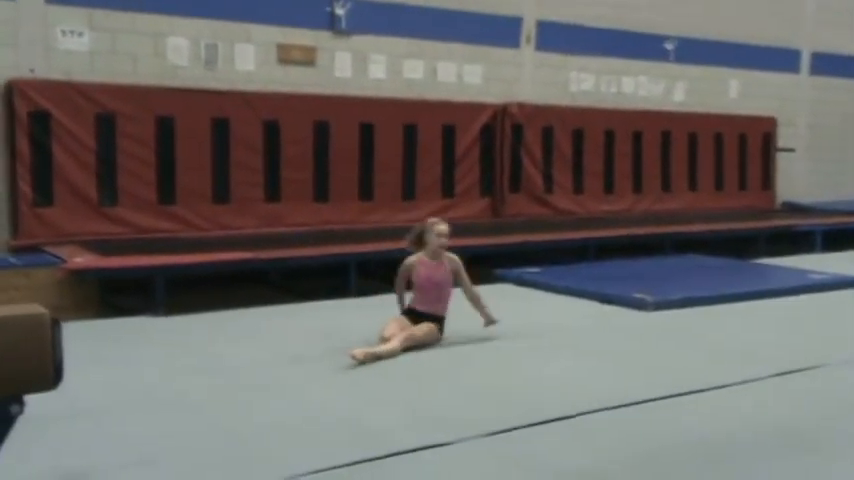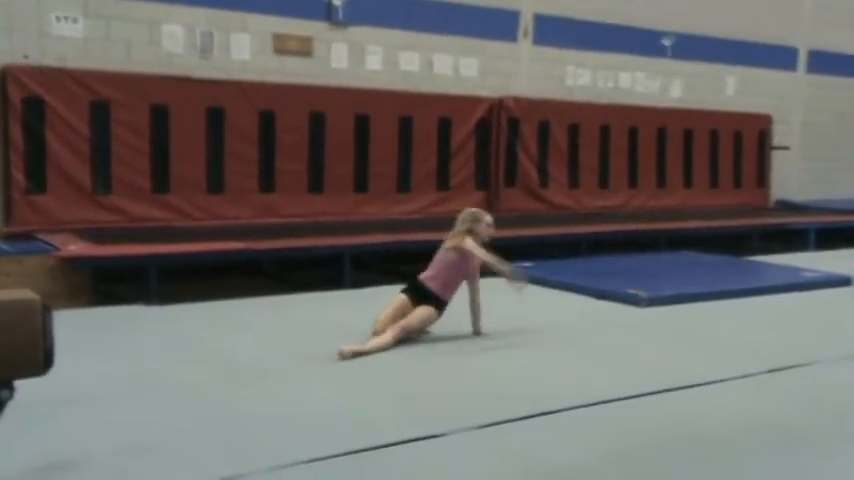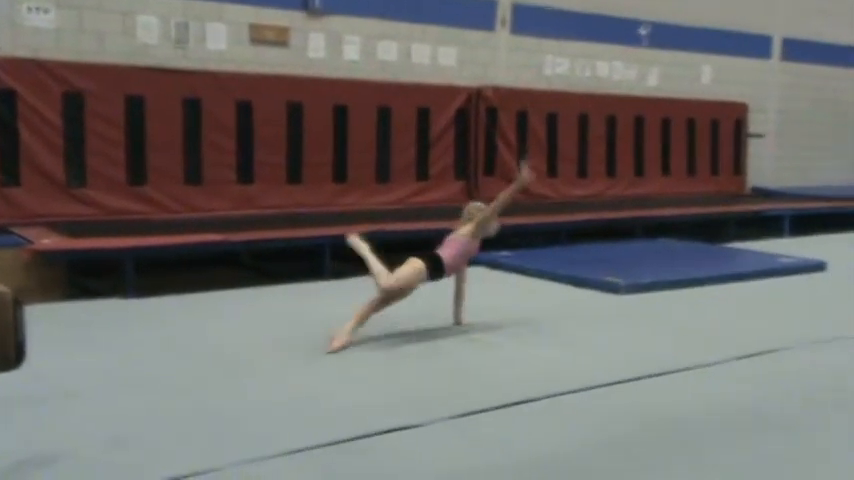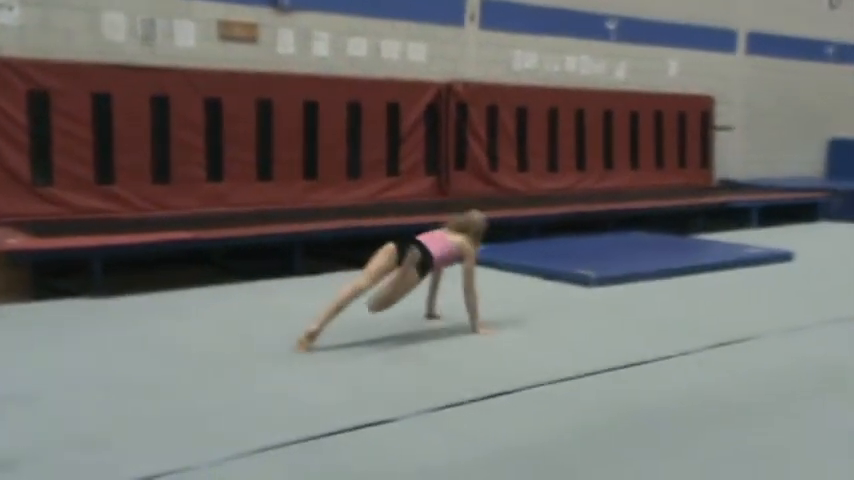
dt=0.3s
person 1, frame 1
left shoulder: (452, 261)
right shoulder: (412, 262)
left elbow: (469, 291)
right elbow: (400, 284)
left wrist: (487, 316)
right wrist: (402, 306)
left hip: (434, 320)
right hip: (412, 313)
left knee: (406, 337)
right knee: (387, 336)
left ankle: (373, 352)
person 1, frame 2
left shoulder: (475, 259)
right shoulder: (461, 241)
left elbow: (475, 294)
right elbow: (481, 254)
left wrist: (477, 327)
right wrist: (508, 271)
left hip: (435, 303)
right hip: (417, 290)
left knee: (399, 330)
right knee: (379, 329)
person 1, frame 3
left shoulder: (465, 247)
right shoulder: (475, 227)
left elbow: (460, 282)
right elbow: (497, 205)
left wrist: (457, 318)
right wrist: (518, 184)
left hip: (432, 266)
right hip: (426, 262)
left knee: (384, 298)
right knee: (387, 286)
left ankle: (346, 333)
right ankle: (364, 249)
person 1, frame 4
left shoulder: (443, 232)
right shoulder: (467, 248)
left elbow: (436, 271)
right elbow: (469, 289)
left wrist: (430, 309)
right wrist: (475, 324)
left hip: (401, 245)
right hip: (422, 257)
left knee: (359, 284)
right knee: (375, 305)
left ankle: (316, 327)
